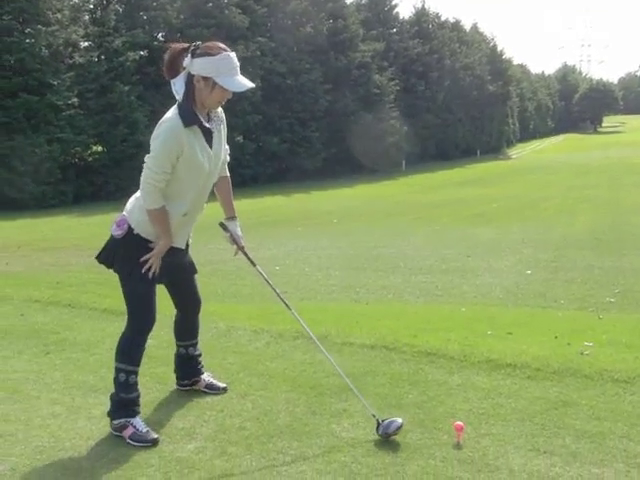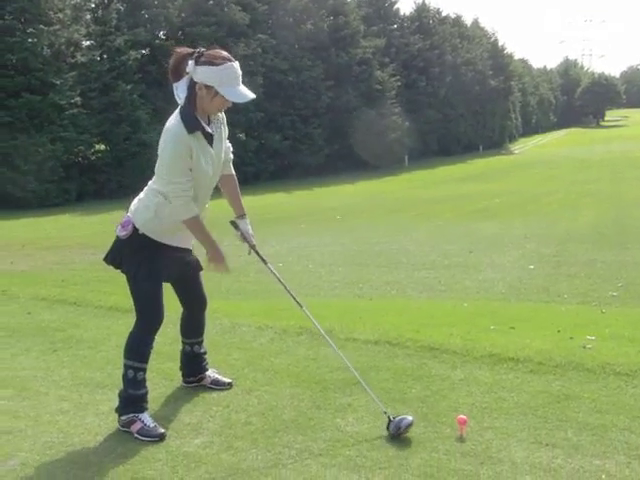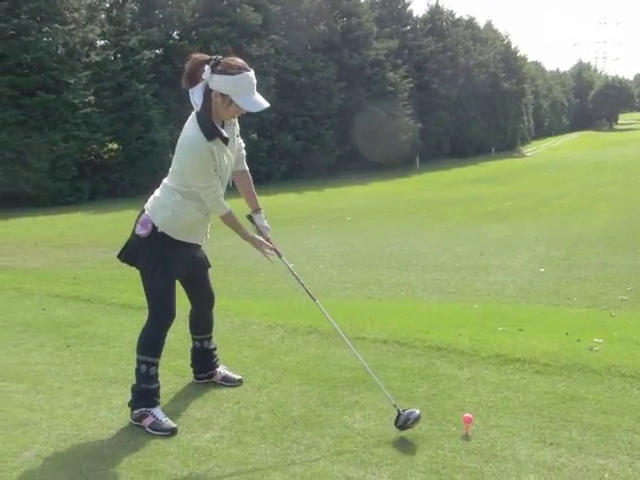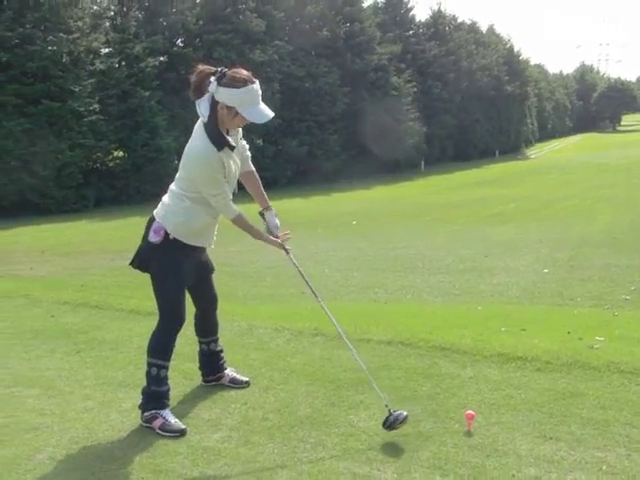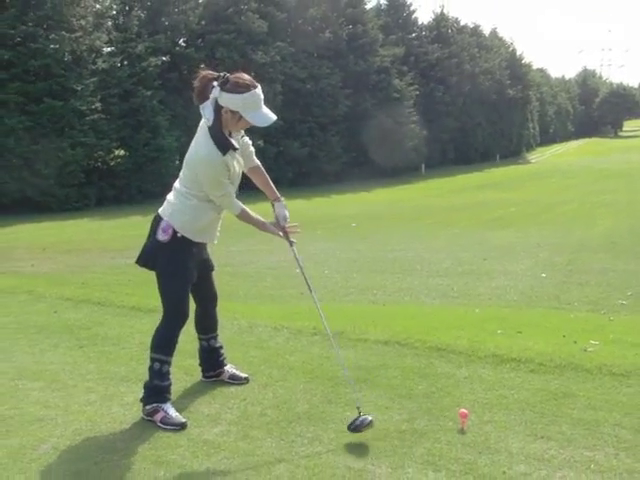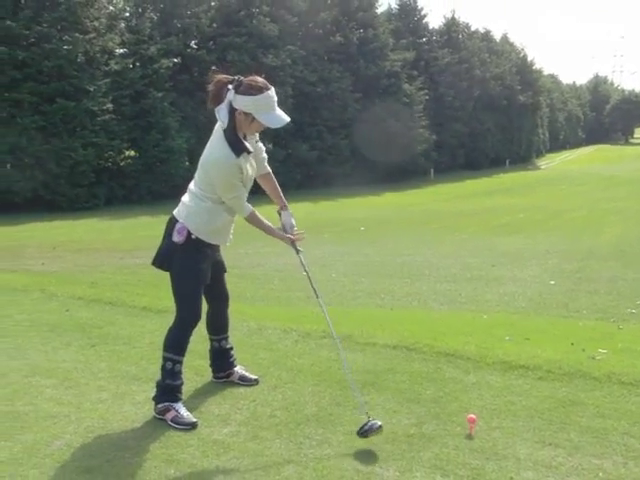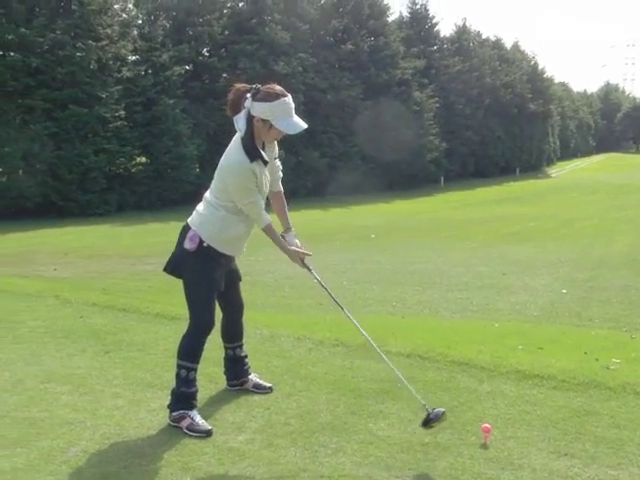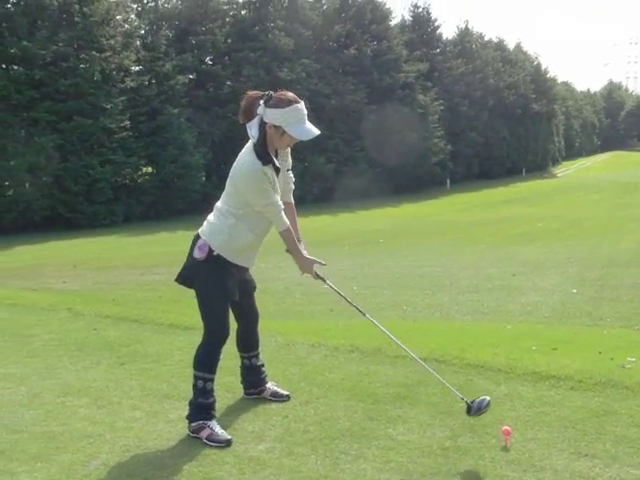
dt=0.2s
person 1, frame 1
left shoulder: (216, 118)
right shoulder: (173, 128)
left elbow: (221, 172)
right elbow: (150, 190)
left wrist: (232, 221)
right wrist: (163, 242)
left hip: (174, 237)
right hip: (141, 236)
left knee: (190, 306)
right knee: (142, 320)
left ankle: (189, 375)
right ankle: (123, 413)
person 1, frame 2
left shoulder: (216, 121)
right shoulder: (178, 135)
left elbow: (225, 170)
right elbow: (182, 204)
left wrist: (242, 220)
right wrist: (211, 247)
left hip: (178, 237)
right hip: (147, 235)
left knee: (196, 304)
right knee: (150, 318)
left ankle: (195, 371)
right ankle: (131, 409)
person 1, frame 3
left shoulder: (226, 121)
right shoulder: (197, 141)
left elbow: (239, 168)
right elbow: (215, 203)
left wrist: (259, 215)
right wrist: (250, 238)
left hip: (187, 233)
right hip: (161, 233)
left knee: (204, 301)
right knee: (162, 314)
left ankle: (205, 367)
right ankle: (143, 404)
person 1, frame 4
left shoulder: (229, 126)
right shoulder: (205, 152)
left elbow: (245, 168)
right elbow: (225, 207)
left wrist: (269, 213)
right wrist: (263, 237)
left hip: (192, 237)
right hip: (170, 238)
left knee: (208, 304)
right knee: (172, 317)
left ankle: (213, 369)
right ankle: (153, 406)
person 1, frame 5
left shoulder: (228, 126)
right shoulder: (209, 156)
left elbow: (251, 163)
right elbow: (229, 204)
left wrist: (278, 203)
right wrist: (269, 228)
left hip: (193, 234)
right hip: (175, 235)
left knee: (207, 300)
right knee: (175, 313)
left ankle: (213, 366)
right ankle: (155, 399)
person 1, frame 6
left shoulder: (243, 130)
right shoulder: (224, 158)
left elbow: (262, 170)
right elbow: (240, 207)
left wrist: (285, 211)
right wrist: (277, 233)
left hip: (205, 236)
right hip: (190, 236)
left knee: (219, 301)
right knee: (188, 314)
left ankle: (223, 367)
right ankle: (166, 399)
person 1, frame 7
left shoulder: (265, 142)
right shoulder: (239, 164)
left elbow: (275, 188)
right elbow: (258, 216)
left wrist: (289, 231)
right wrist: (286, 248)
left hip: (222, 245)
right hip: (202, 245)
left knee: (234, 310)
right knee: (201, 322)
left ankle: (237, 374)
right ankle: (181, 406)
person 1, frame 8
left shoulder: (279, 151)
right shoulder: (251, 168)
left elbow: (287, 200)
right elbow: (276, 217)
left wrist: (300, 246)
right wrist: (299, 256)
left hip: (236, 255)
right hip: (214, 255)
left knee: (249, 319)
right knee: (217, 332)
left ankle: (255, 383)
right ankle: (200, 416)
